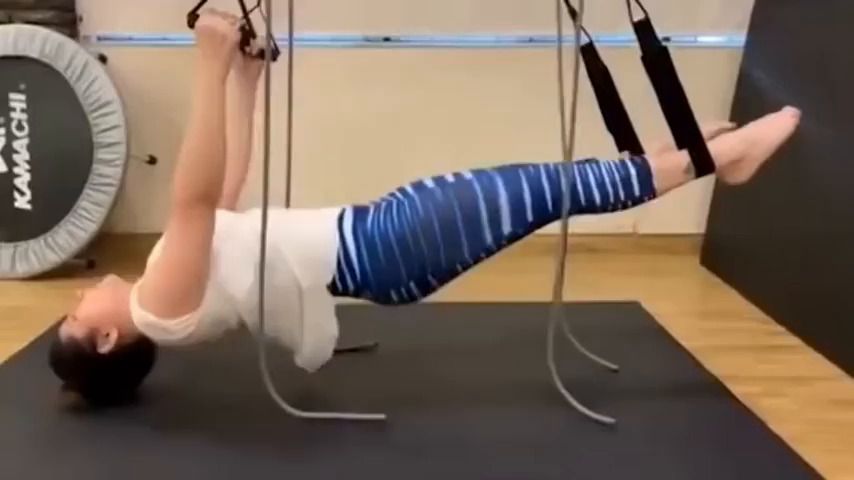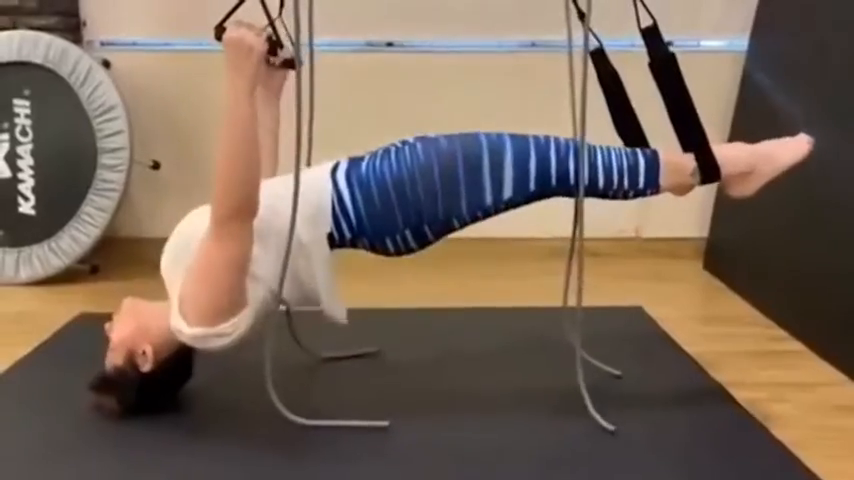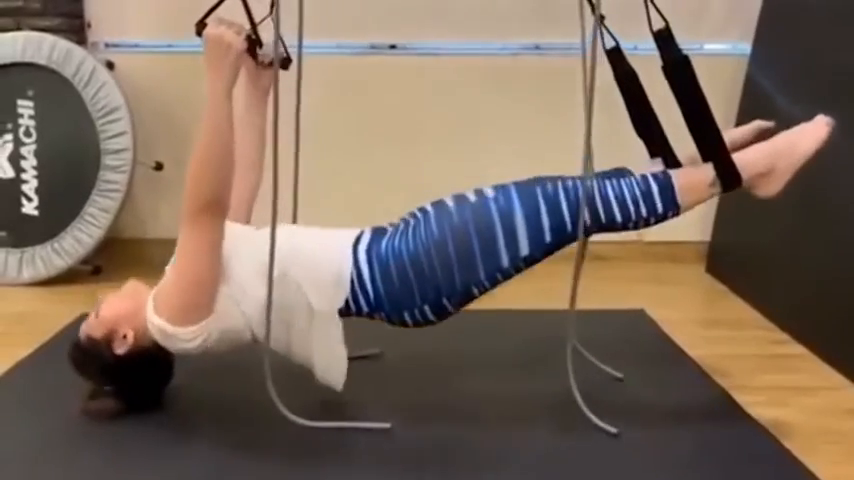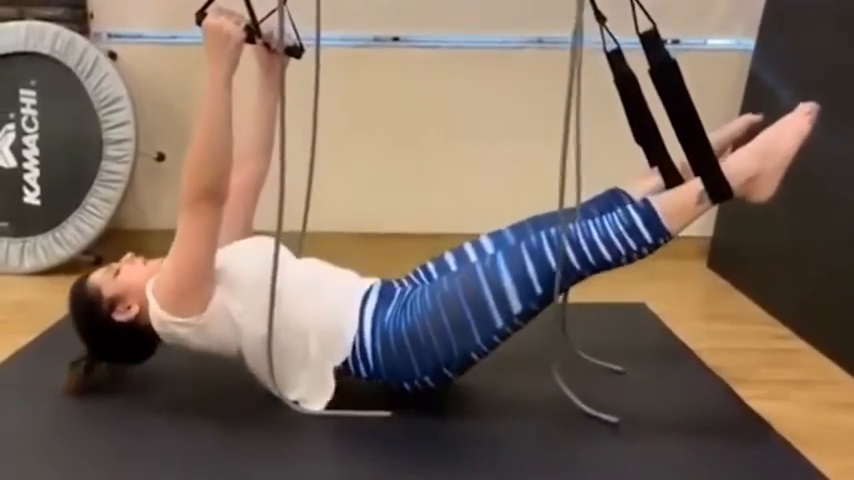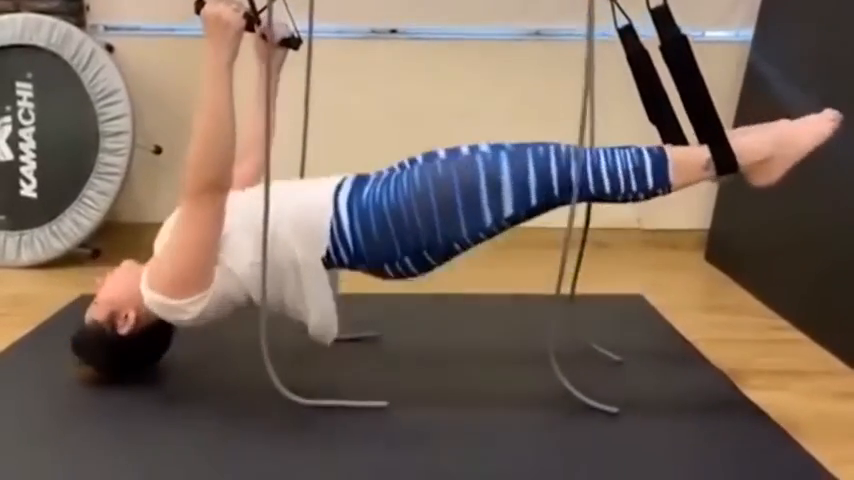
dt=0.5s
person 1, frame 1
left shoulder: (159, 293)
right shoulder: (161, 312)
left elbow: (226, 195)
right elbow: (196, 199)
left wrist: (245, 81)
right wrist: (210, 67)
left hip: (363, 242)
right hip: (374, 252)
left knee: (544, 185)
right knee: (549, 188)
left ankle: (696, 154)
right ankle: (713, 157)
person 1, frame 2
left shoulder: (182, 274)
right shoulder: (199, 319)
left elbow: (259, 195)
right elbow: (237, 213)
left wrist: (269, 92)
right wrist: (239, 78)
left hip: (363, 194)
right hip: (375, 201)
left knee: (549, 166)
right knee: (552, 164)
left ankle: (696, 162)
right ankle: (715, 166)
person 1, frame 3
left shoulder: (187, 289)
right shoulder: (176, 316)
left elbow: (239, 187)
right elbow: (204, 203)
left wrist: (258, 89)
right wrist: (219, 76)
left hip: (388, 263)
right hip: (390, 279)
left knee: (561, 200)
right knee: (568, 206)
left ankle: (702, 161)
right ankle: (746, 168)
person 1, frame 4
left shoulder: (210, 271)
right shoulder: (179, 307)
left elbow: (247, 177)
right elbow: (204, 193)
left wrist: (269, 79)
right wrist: (218, 68)
left hip: (388, 310)
right hip: (396, 344)
left knee: (558, 235)
right knee: (559, 249)
left ankle: (692, 166)
right ankle: (732, 177)
person 1, frame 5
left shoulder: (175, 270)
right shoulder: (175, 290)
left elbow: (247, 168)
right elbow: (209, 184)
left wrist: (268, 72)
left hip: (365, 213)
right hip: (375, 221)
left knee: (554, 170)
right knee: (555, 173)
left ankle: (727, 149)
right ankle: (738, 153)
